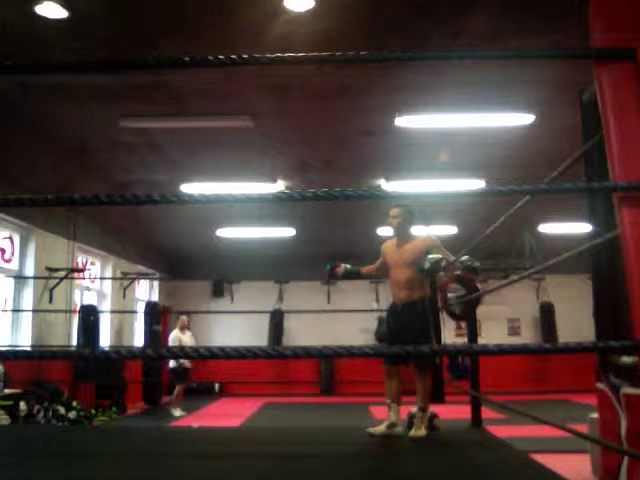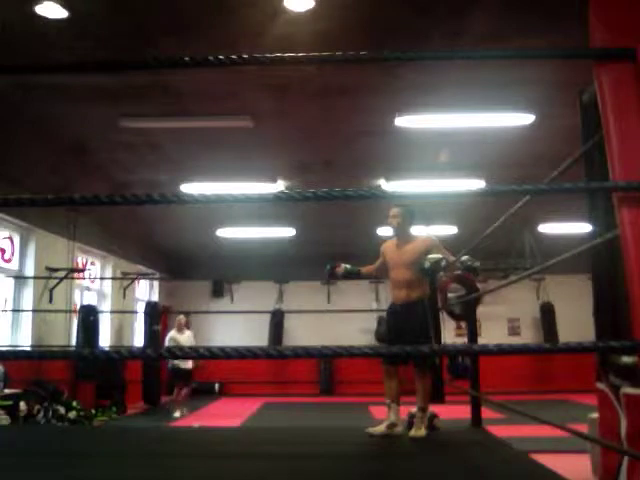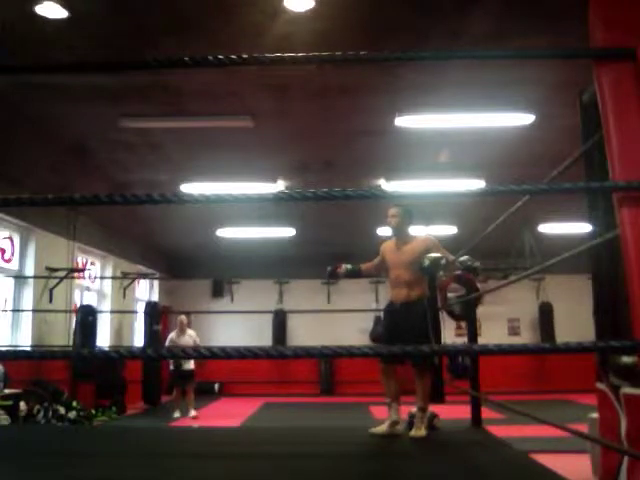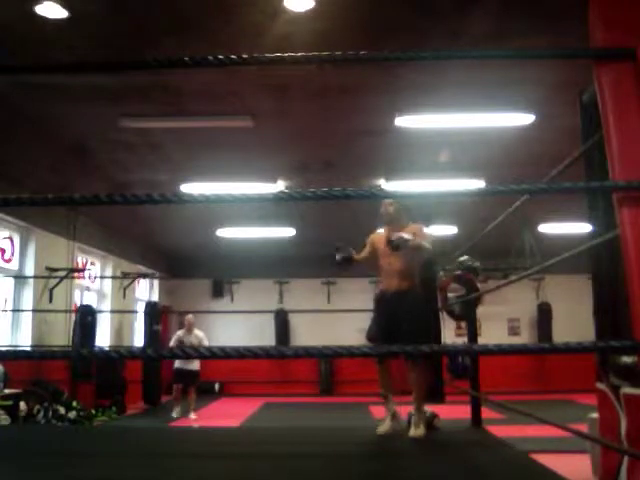
dt=0.4s
person 1, frame 1
left shoulder: (427, 242)
right shoulder: (387, 247)
left elbow: (452, 261)
right elbow: (377, 269)
right wrist: (348, 271)
left hip: (417, 309)
right hip: (395, 309)
left knee: (422, 366)
right knee: (390, 366)
left ankle: (421, 420)
right ankle: (393, 420)
person 1, frame 2
left shoulder: (426, 243)
right shoulder: (386, 248)
left elbow: (452, 262)
right elbow: (377, 270)
right wrist: (348, 271)
left hip: (417, 309)
right hip: (395, 310)
left knee: (422, 366)
right knee: (390, 366)
left ankle: (421, 420)
right ankle: (393, 420)
person 1, frame 3
left shoulder: (426, 243)
right shoulder: (386, 248)
left elbow: (452, 261)
right elbow: (375, 268)
right wrist: (348, 270)
left hip: (416, 308)
right hip: (393, 308)
left knee: (421, 365)
right knee: (387, 365)
left ankle: (421, 420)
right ankle: (394, 419)
person 1, frame 4
left shoulder: (414, 230)
right shoulder: (375, 238)
left elbow: (427, 251)
right elbow: (361, 258)
left wrist: (410, 241)
right wrist: (350, 256)
left hip: (411, 299)
right hip: (384, 299)
left knee: (415, 358)
right knee: (381, 356)
left ankle: (419, 416)
right ankle: (390, 412)
person 2, frame 1
left shoulder: (189, 334)
right shoulder: (175, 334)
left elbow: (193, 347)
right wrist: (180, 361)
left hip: (186, 365)
right hip: (177, 365)
left knee: (181, 387)
right knee: (179, 386)
left ankle: (177, 408)
right ankle: (174, 408)
person 2, frame 2
left shoulder: (189, 333)
right shoulder: (172, 335)
right wrist: (171, 363)
left hip: (188, 365)
right hip: (176, 365)
left knee: (187, 387)
right knee: (178, 388)
left ankle: (180, 406)
right ankle: (177, 409)
person 2, frame 3
left shoulder: (192, 334)
right shoulder: (172, 336)
left elbow: (197, 347)
right wrist: (172, 361)
left hip: (189, 366)
right hip: (177, 366)
left knee: (189, 389)
right knee: (177, 389)
left ankle: (191, 410)
right ankle: (177, 410)
person 2, frame 4
left shoulder: (200, 335)
right shoulder: (179, 334)
right elbow: (171, 348)
right wrist: (178, 348)
left hip: (193, 366)
right hip: (179, 365)
left knee: (191, 389)
right knee: (177, 388)
left ankle: (191, 411)
right ankle: (177, 407)
